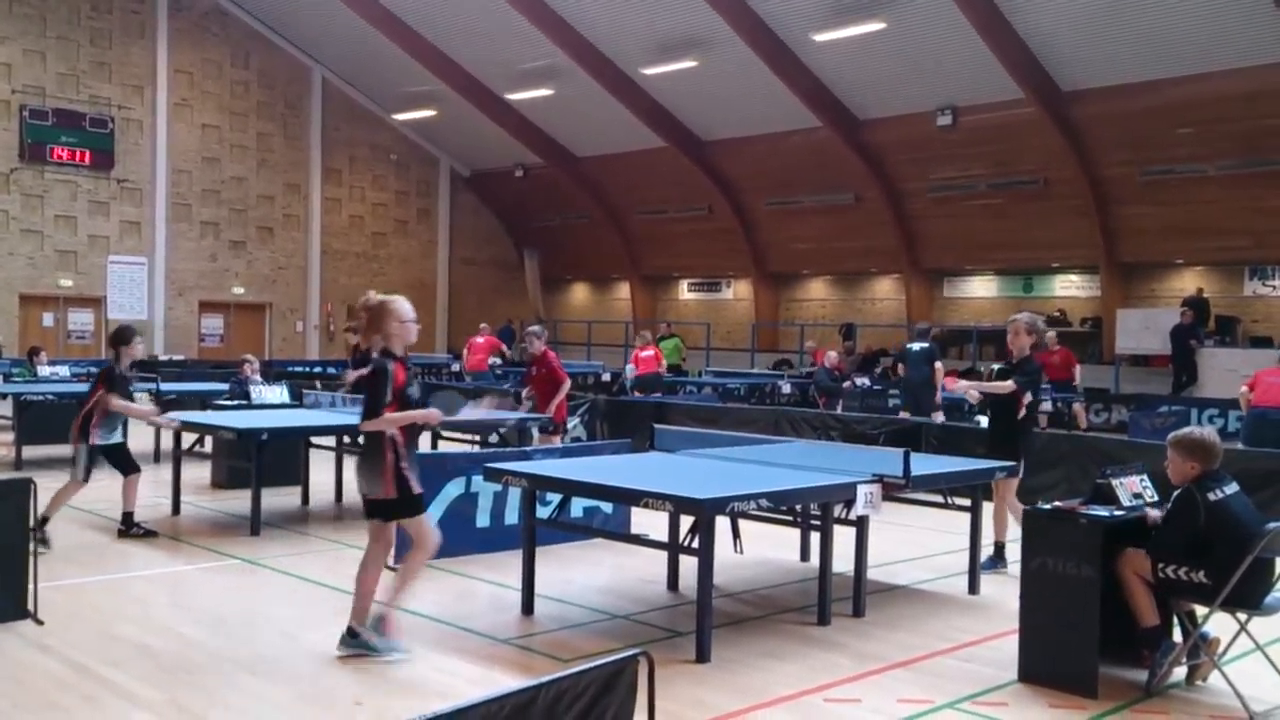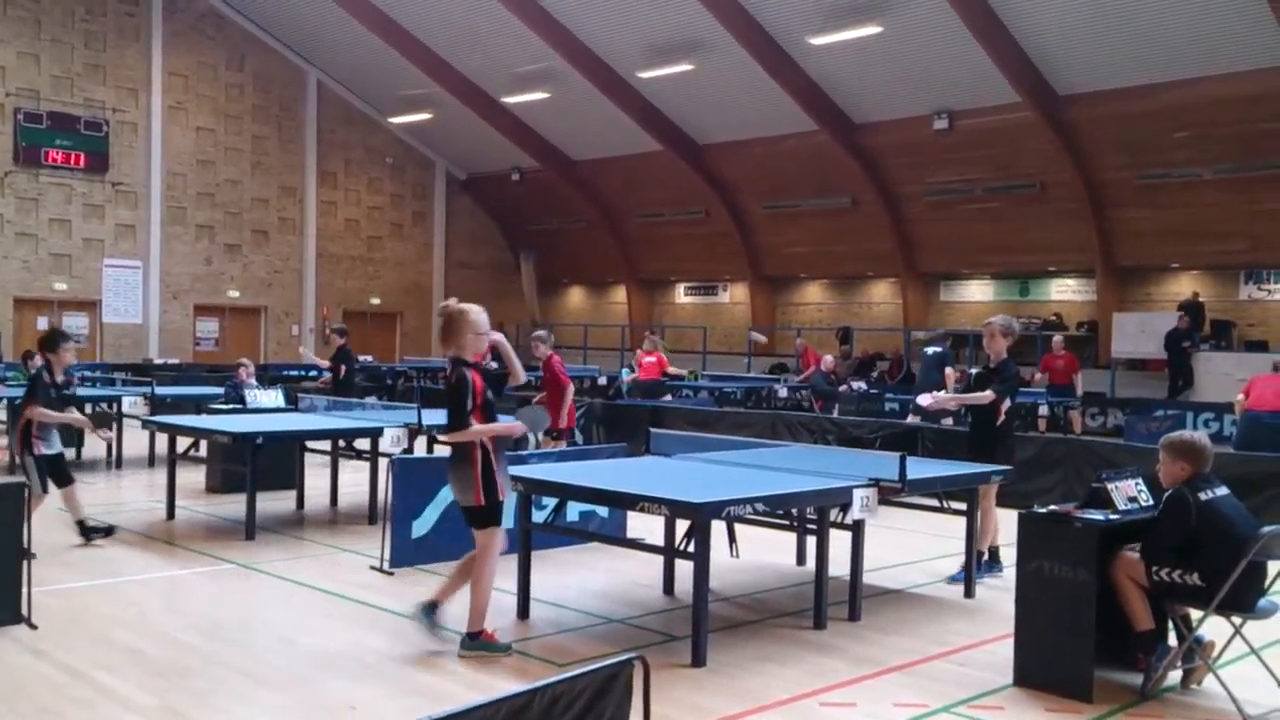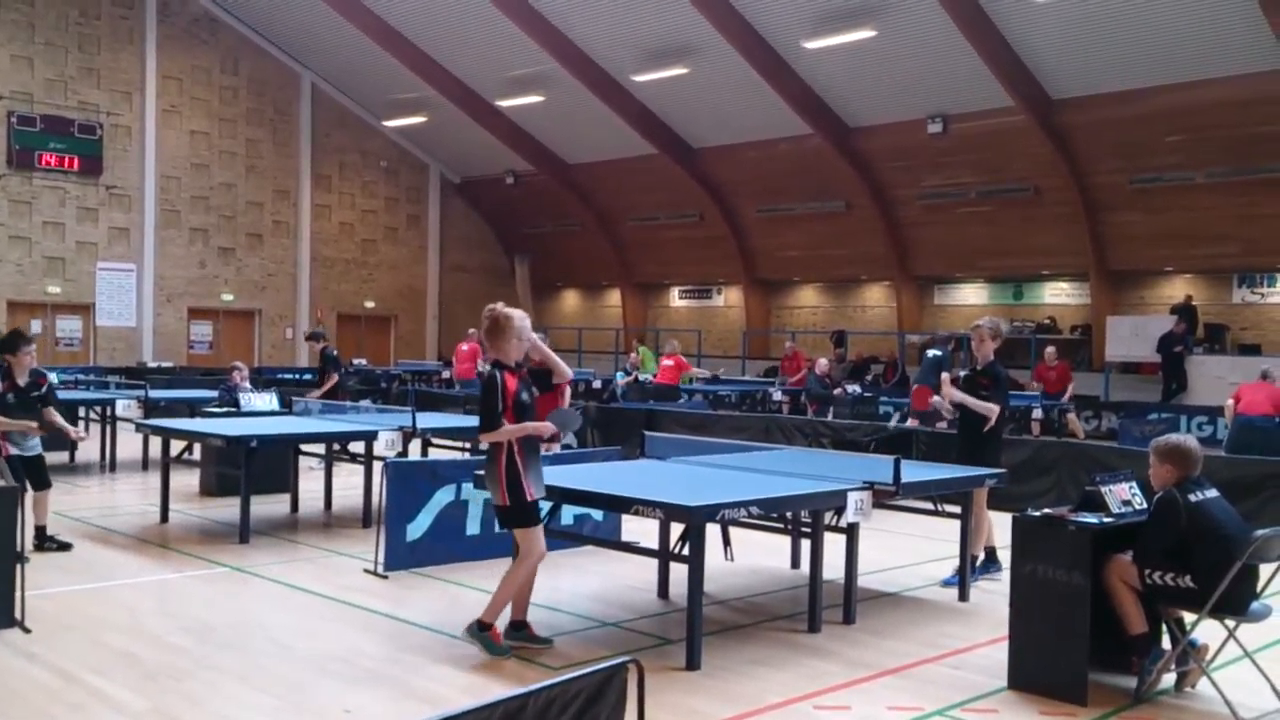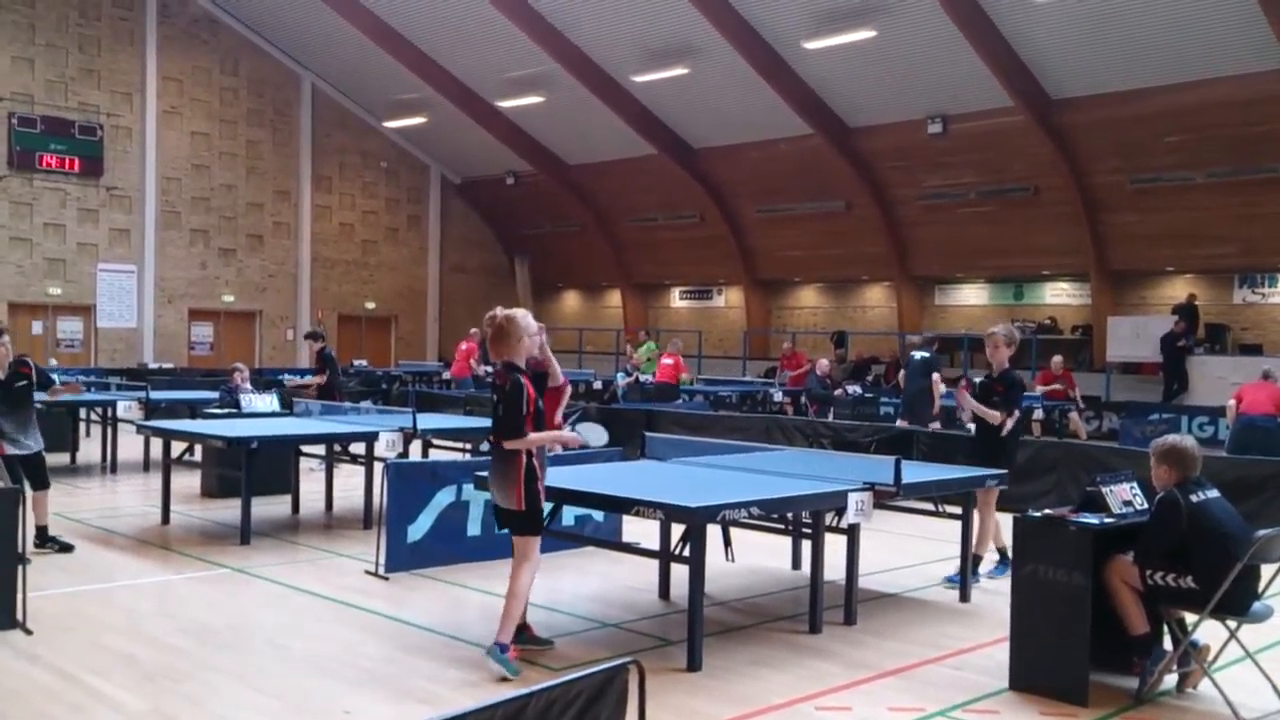
dt=0.4s
person 1, frame 1
left shoulder: (400, 367)
right shoulder: (383, 368)
left elbow: (414, 408)
right elbow: (370, 420)
right wrist: (416, 416)
left hip: (383, 467)
right hip: (388, 468)
left knee: (380, 548)
right knee: (428, 540)
left ankle: (356, 632)
right ankle: (384, 615)
person 1, frame 2
left shoulder: (475, 372)
right shoulder: (462, 377)
left elbow: (518, 378)
right elbow: (456, 433)
left wrist: (504, 345)
right wrist: (502, 429)
left hip: (482, 471)
right hip: (477, 473)
left knee: (489, 548)
right knee: (490, 551)
left ankle: (433, 606)
right ankle: (475, 635)
person 1, frame 3
left shoulder: (521, 374)
right shoulder: (495, 379)
left elbow: (564, 375)
right elbow: (486, 433)
left wrist: (538, 347)
right wrist: (531, 428)
left hip: (526, 473)
right hip: (509, 476)
left knee: (529, 551)
right knee: (534, 552)
left ankle: (517, 625)
right ankle: (484, 624)
person 1, frame 4
left shoulder: (506, 376)
right shoulder: (517, 382)
right elbow: (512, 439)
left wrist: (544, 352)
right wrist: (558, 436)
left hip: (502, 477)
right hip: (520, 479)
left knee: (522, 558)
right knee: (527, 562)
left ankle: (518, 628)
right ankle: (500, 646)
person 2, frame 1
left shoulder: (1189, 496)
right shoulder: (1225, 484)
left elbow: (1158, 550)
left wrist: (1158, 524)
right wrist: (1164, 521)
left hip: (1229, 584)
right hip: (1253, 581)
left knee: (1128, 560)
right knee: (1170, 566)
left ankle: (1160, 648)
right ankle: (1196, 641)
person 2, frame 2
left shoulder: (1180, 497)
right shoulder: (1216, 489)
left elbow: (1152, 553)
left wrist: (1138, 550)
right wrist: (1145, 548)
left hip: (1222, 586)
right hip: (1247, 584)
left knee: (1121, 564)
right knee: (1164, 569)
left ankle: (1155, 653)
right ankle: (1191, 645)
person 2, frame 3
left shoulder: (1170, 499)
right shoulder: (1207, 491)
left elbow: (1144, 556)
left wrist: (1129, 557)
right wrist: (1138, 557)
left hip: (1214, 589)
right hip: (1239, 587)
left knee: (1114, 568)
right knee: (1157, 572)
left ankle: (1148, 656)
right ankle: (1185, 649)
person 2, frame 4
left shoulder: (1171, 499)
right shoulder: (1208, 492)
left elbow: (1145, 556)
left wrist: (1130, 557)
right wrist: (1137, 557)
left hip: (1216, 590)
right hip: (1240, 588)
left knee: (1116, 568)
right knee: (1159, 573)
left ankle: (1150, 657)
right ankle: (1186, 650)
person 3, frame 1
left shoulder: (1032, 368)
right shoulder: (1001, 367)
left elbow: (1008, 387)
right elbow: (981, 397)
left wrist: (971, 384)
right wrist: (966, 390)
left hip: (1017, 439)
right hip: (996, 437)
left knee: (1008, 496)
right knee: (998, 497)
right ankle: (999, 554)
person 3, frame 2
left shoulder: (1010, 372)
right shoulder: (978, 371)
left elbow: (987, 397)
right elbow: (962, 403)
left wrist: (952, 398)
right wrist: (945, 400)
left hip: (997, 445)
right hip: (978, 442)
left knee: (986, 501)
right knee: (985, 502)
left ankle: (977, 562)
right ankle: (993, 559)
person 3, frame 3
left shoulder: (999, 376)
right shoulder: (967, 375)
left elbow: (994, 411)
right elbow: (955, 411)
left wrist: (962, 397)
left hip: (986, 449)
right hip: (966, 447)
left knee: (977, 505)
right knee: (977, 505)
left ankle: (969, 566)
right ankle: (990, 560)
person 3, frame 4
left shoulder: (1013, 382)
right shoulder: (983, 381)
left elbow: (999, 418)
left wrist: (970, 404)
right wrist: (963, 403)
left hip: (999, 452)
right hip: (980, 450)
left knee: (985, 506)
right knee: (985, 507)
left ankle: (973, 567)
right ankle: (1004, 558)
person 4, frame 1
left shoulder: (126, 373)
right shoulder: (112, 370)
left elbow: (128, 409)
right elbow: (113, 404)
left wrist: (156, 419)
right wrist: (149, 411)
left hip: (111, 435)
right hip: (90, 434)
left knee: (133, 474)
right knee: (77, 483)
left ankle: (128, 524)
right ankle: (39, 527)
person 4, frame 2
left shoulder: (68, 378)
right shoulder: (41, 377)
left elbow: (69, 411)
right elbow: (32, 412)
left wrist: (95, 428)
right wrist: (70, 418)
left hip: (51, 441)
right hip: (32, 441)
left knee: (68, 484)
right knee: (39, 493)
left ankle: (85, 528)
person 4, frame 3
left shoulder: (40, 378)
left elbow: (48, 411)
left wrist: (68, 428)
right wrist: (22, 425)
left hip: (31, 444)
left knee: (43, 488)
left ankle: (41, 537)
person 4, frame 4
left shoulder: (26, 367)
left elbow: (51, 390)
left wrist: (67, 389)
left hip: (30, 440)
left knee: (42, 487)
left ankle: (42, 537)
